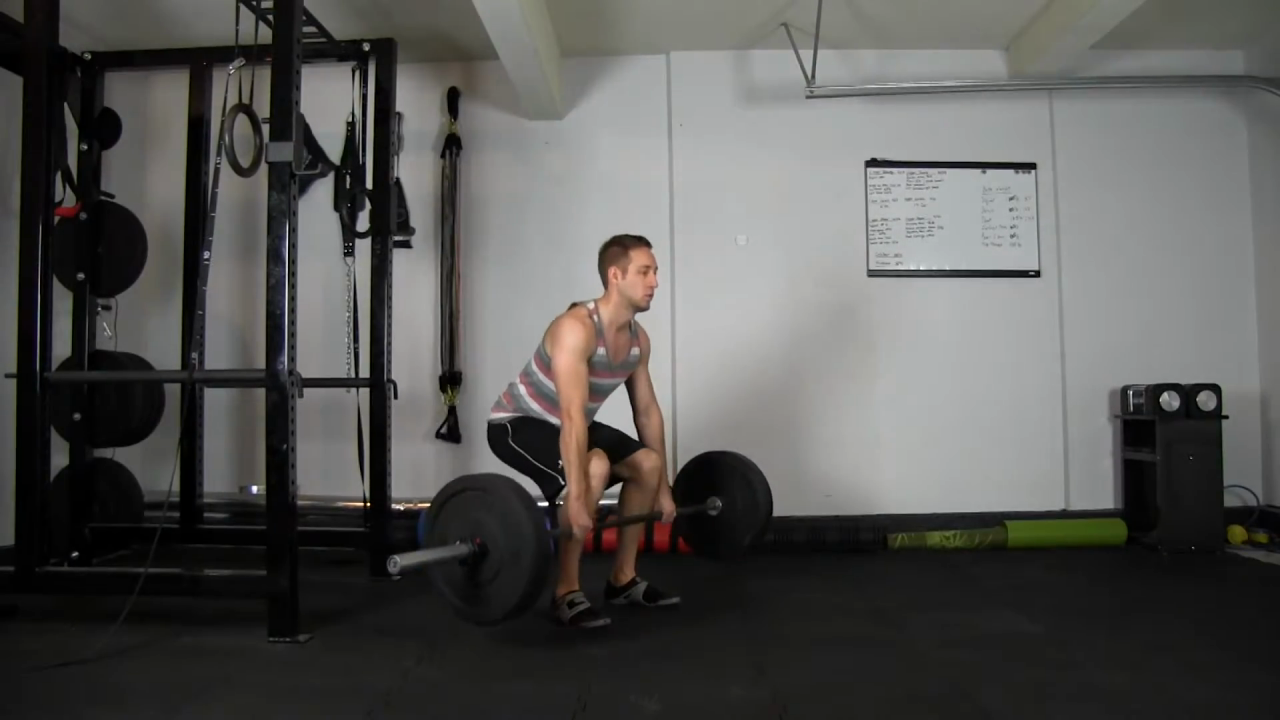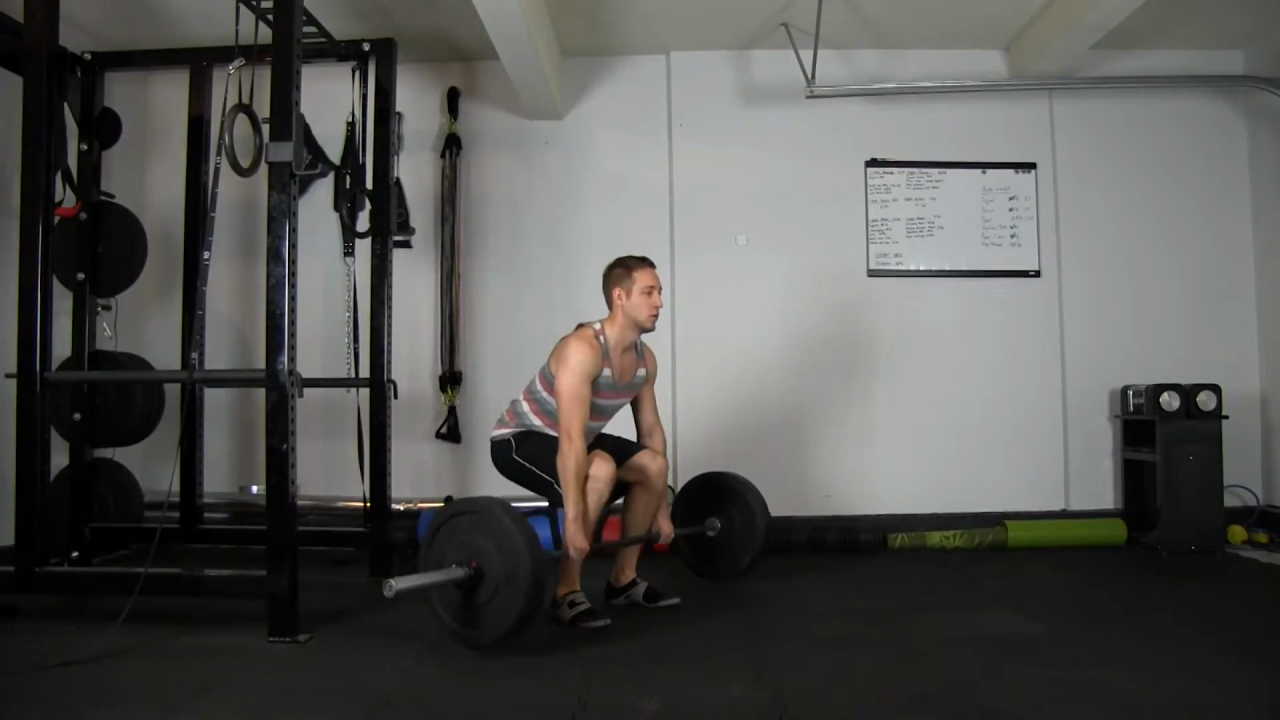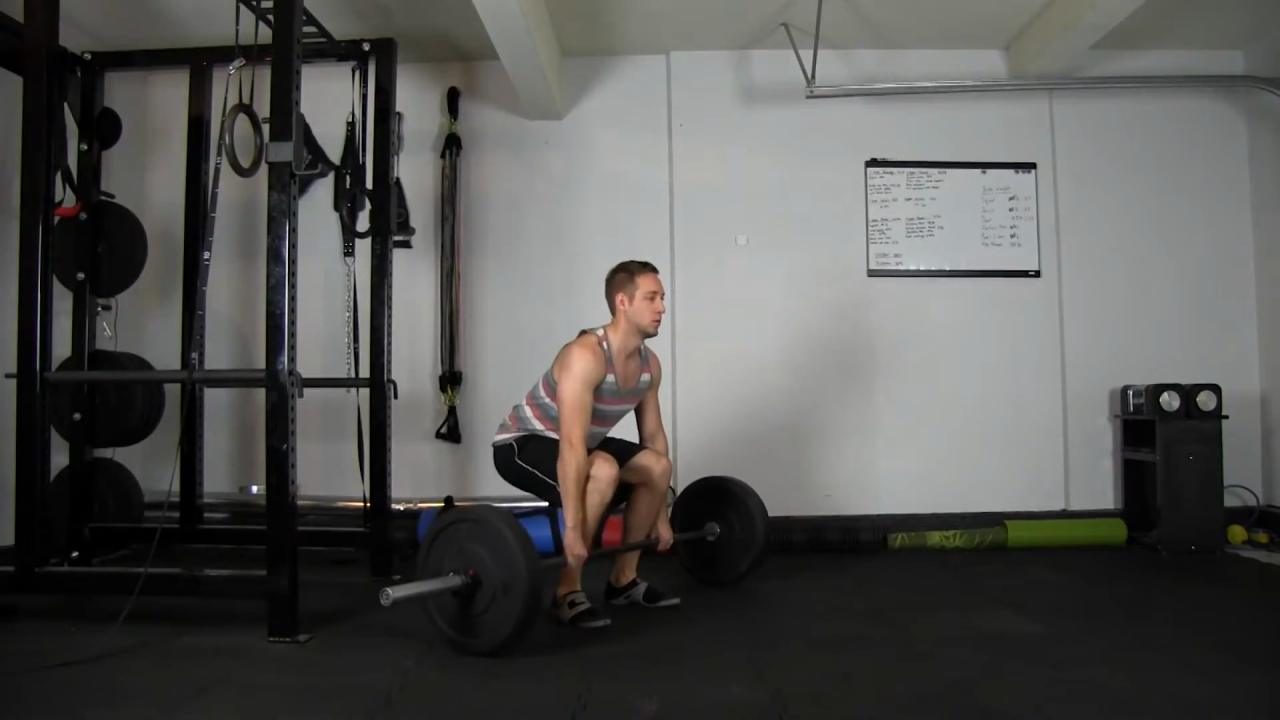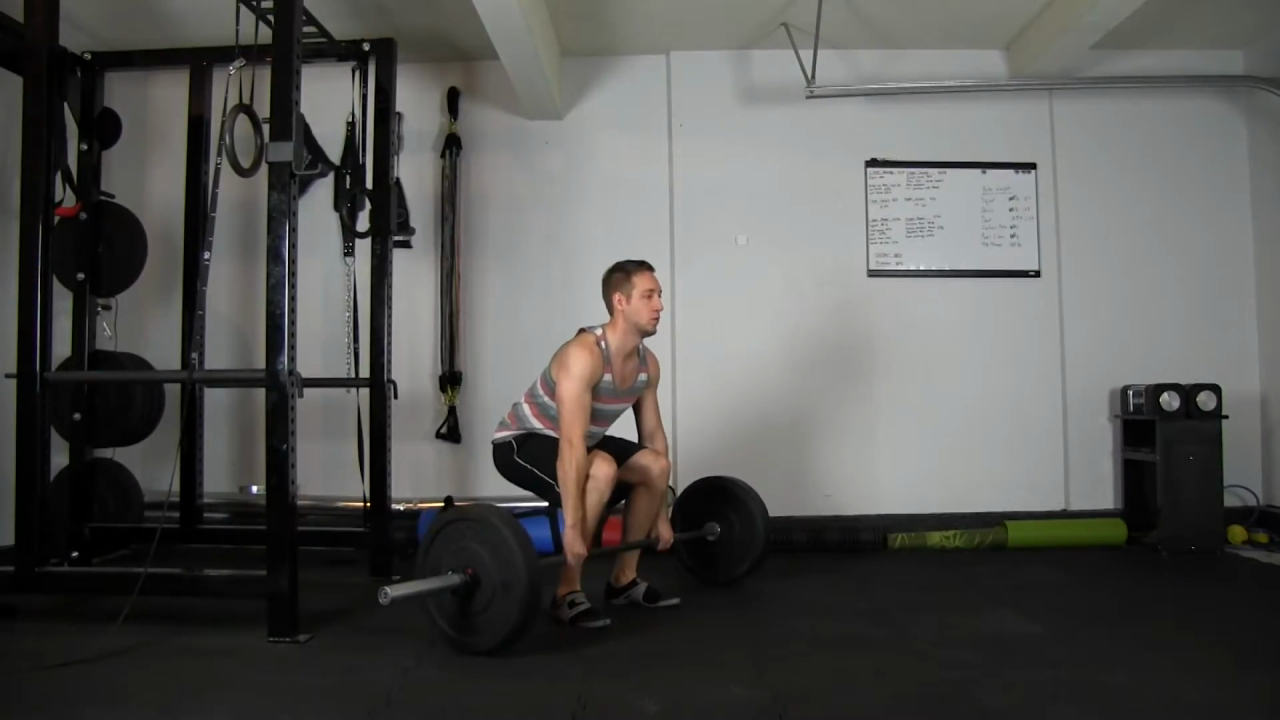
dt=0.3s
person 1, frame 1
left shoulder: (638, 338)
right shoulder: (577, 328)
left elbow: (648, 410)
right elbow: (572, 416)
left wrist: (663, 488)
right wrist: (575, 497)
left hip: (562, 425)
right hip: (516, 423)
left knee: (647, 464)
right knee: (594, 467)
left ankle: (623, 579)
right ankle: (566, 593)
person 1, frame 2
left shoulder: (644, 358)
right shoulder: (582, 349)
left elbow: (651, 431)
right elbow: (571, 440)
left wrist: (662, 510)
right wrist: (574, 521)
left hip: (574, 439)
right hip: (519, 439)
left knee: (653, 467)
right knee: (599, 469)
left ankle: (623, 579)
right ankle: (567, 593)
person 1, frame 3
left shoulder: (649, 364)
right shoulder: (586, 356)
left elbow: (653, 436)
right elbow: (571, 447)
left wrist: (660, 516)
right wrist: (573, 529)
right hip: (522, 445)
left knee: (658, 468)
right knee: (604, 471)
left ankle: (624, 580)
right ankle: (568, 593)
person 1, frame 4
left shoulder: (647, 363)
right shoulder: (583, 355)
left elbow: (653, 434)
right elbow: (570, 446)
left wrist: (661, 515)
right wrist: (572, 527)
left hip: (576, 442)
right hip: (521, 442)
left knee: (655, 467)
right knee: (601, 470)
left ankle: (624, 580)
right ankle: (568, 593)
